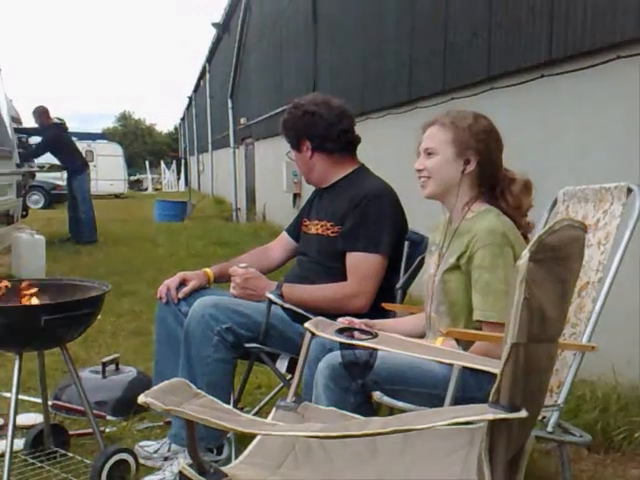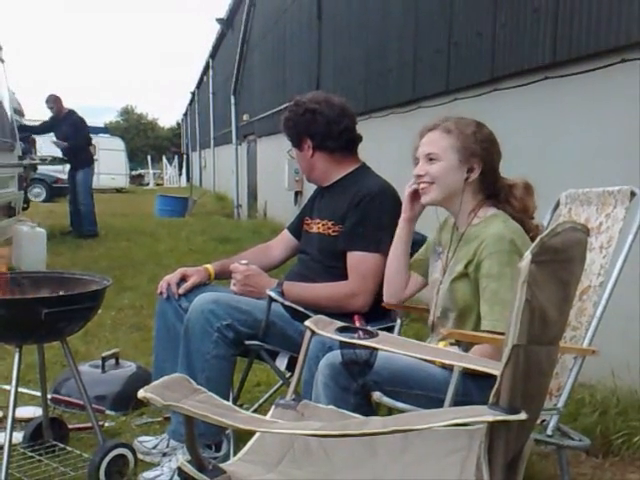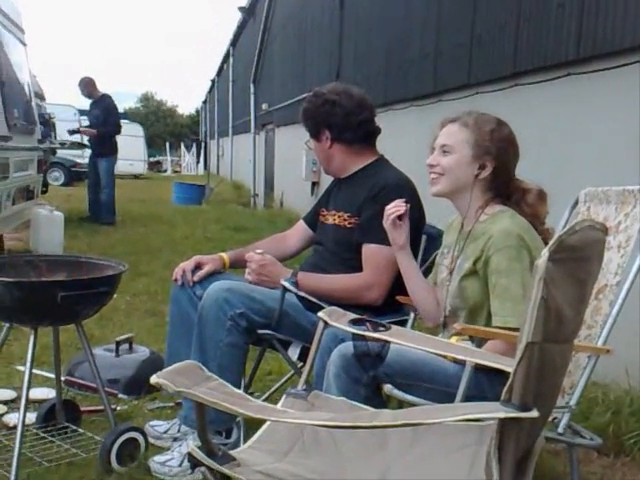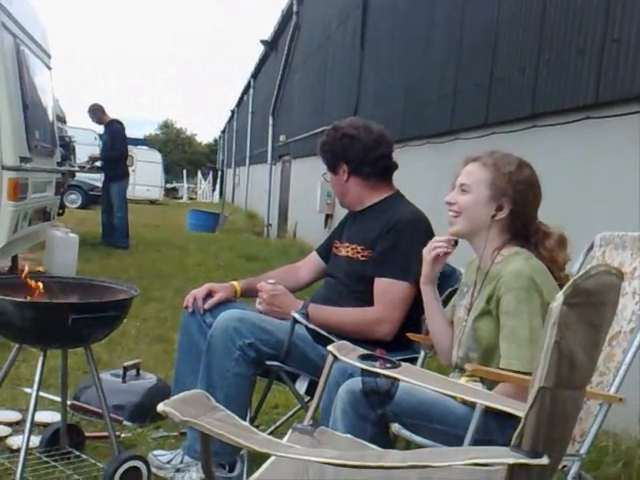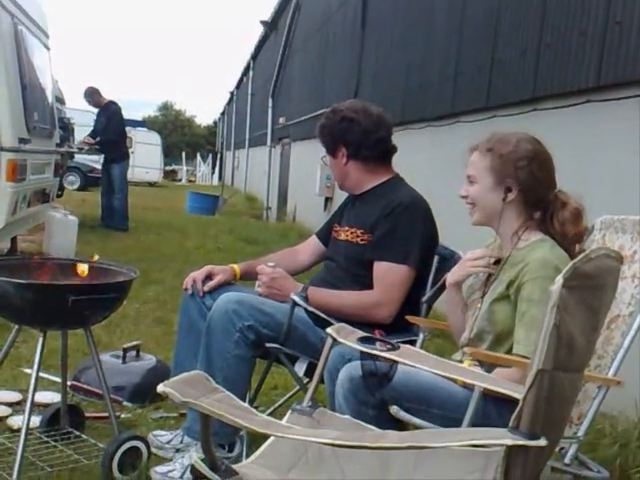
dt=1s
person 1, frame 1
left shoulder: (371, 197)
right shoulder: (322, 195)
left elbow: (358, 297)
right elbow: (274, 251)
left wrist: (272, 290)
right wrist: (209, 273)
right hip: (292, 309)
left knee: (210, 314)
right knee: (177, 300)
left ankle: (202, 448)
right ankle: (181, 428)
person 1, frame 2
left shoulder: (372, 196)
right shoulder: (324, 194)
left elbow: (359, 296)
right elbow: (275, 248)
left wrist: (273, 289)
right wrist: (210, 269)
right hip: (294, 306)
left knee: (211, 311)
right knee: (177, 296)
left ankle: (201, 444)
right ankle: (179, 424)
person 1, frame 3
left shoulder: (389, 188)
right shoulder: (342, 185)
left elbow: (373, 288)
right elbow: (291, 239)
left wrist: (287, 279)
right wrist: (224, 258)
left hip: (346, 316)
right hip: (307, 296)
left knee: (225, 298)
right knee: (193, 283)
left ankle: (211, 432)
right ankle: (188, 411)
person 1, frame 4
left shoulder: (404, 223)
right shoulder: (356, 219)
left elbow: (384, 323)
right elbow: (303, 270)
left wrist: (298, 310)
right wrist: (237, 287)
right hip: (317, 329)
left knee: (234, 328)
right knee: (202, 312)
right ankle: (195, 440)
person 1, frame 5
left shoulder: (404, 208)
right shoulder: (355, 203)
left elbow: (383, 307)
right elbow: (302, 253)
left wrist: (297, 293)
right wrist: (235, 269)
right hip: (317, 312)
left knee: (234, 309)
right knee: (202, 293)
left ankle: (213, 443)
right ankle: (192, 418)
person 2, frame 1
left shoulder: (489, 232)
right shoulder: (447, 227)
left elbow: (494, 346)
left wrist: (417, 354)
right wrist: (373, 326)
left hip: (480, 376)
right hip: (444, 360)
left knee: (339, 367)
right knee: (324, 347)
person 2, frame 2
left shoulder: (497, 238)
right shoulder: (448, 229)
left elbow: (497, 352)
right elbow: (393, 294)
left wrist: (418, 356)
right wrist: (407, 221)
left hip: (481, 381)
right hip: (444, 362)
left knee: (339, 367)
right knee: (326, 345)
person 2, frame 3
left shoulder: (505, 234)
right shoulder: (457, 227)
left elbow: (509, 347)
right elbow: (434, 315)
left wrist: (439, 359)
right wrist: (400, 248)
left hip: (494, 377)
right hip: (457, 357)
left knee: (350, 358)
right knee: (338, 337)
person 2, frame 4
left shoulder: (517, 274)
right shoulder: (477, 267)
left elbow: (519, 391)
right elbow: (450, 356)
left wrist: (455, 402)
right wrist: (427, 284)
left hip: (505, 421)
right hip: (472, 401)
left knee: (359, 393)
right knee: (349, 374)
person 2, frame 5
left shoulder: (540, 263)
right shoulder: (496, 250)
left elbow: (525, 376)
left wrist: (450, 380)
right wrist: (453, 285)
left hip: (503, 405)
left knee: (359, 379)
right knee: (345, 358)
person 3, frame 1
left shoulder: (53, 134)
right shoulder: (51, 128)
left elbow: (35, 152)
left hip: (79, 170)
right hip: (73, 170)
left knee: (84, 205)
right knee: (73, 204)
left ankle: (90, 237)
right ankle: (76, 235)
person 3, frame 2
left shoulder: (76, 120)
right shoulder: (55, 120)
left elbow: (87, 142)
right elbow: (39, 129)
left wrist: (67, 145)
right wrist: (20, 127)
left hip: (84, 164)
right hip: (73, 164)
left knee: (84, 199)
right knee: (73, 199)
left ankle: (91, 230)
right ankle: (76, 228)
person 3, frame 3
left shoulder: (108, 104)
right shoulder: (93, 105)
left elbow: (116, 129)
left wrist: (95, 132)
right wrist: (81, 130)
left hip: (107, 153)
right hip: (95, 152)
left knee: (106, 186)
right knee: (92, 185)
left ankle: (108, 217)
right ankle: (94, 214)
person 3, frame 4
left shoulder: (116, 128)
right shoulder: (108, 128)
left elbow: (121, 154)
left wrist: (100, 157)
right wrist: (98, 157)
left hip: (118, 176)
right hip: (109, 175)
left knee: (119, 210)
right knee: (106, 209)
left ankle: (121, 241)
right ankle: (108, 238)
person 3, frame 5
left shoulder: (113, 110)
right shoulder: (101, 112)
left elbow: (114, 135)
right elbow: (96, 130)
left wrist: (95, 142)
right wrist: (87, 139)
left hip: (119, 158)
right hip: (108, 157)
left knee: (119, 191)
right knee: (106, 191)
left ankle: (121, 223)
right ankle: (107, 220)
